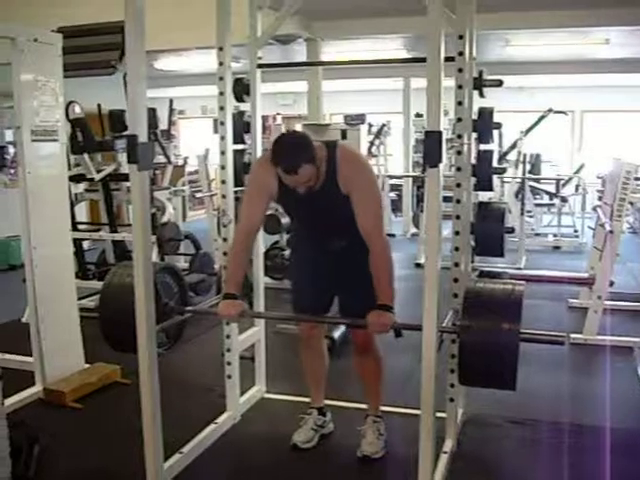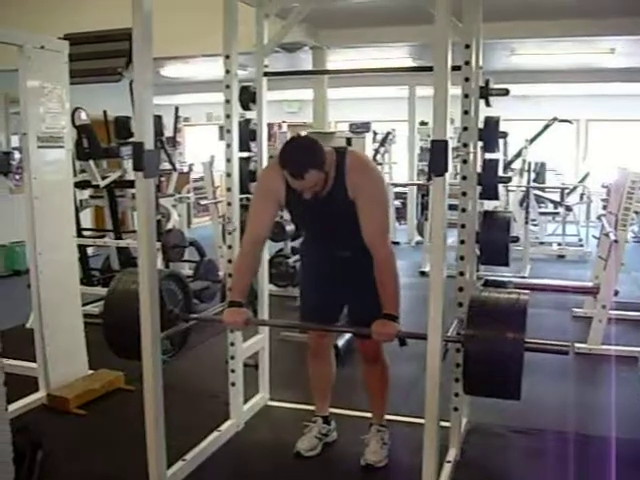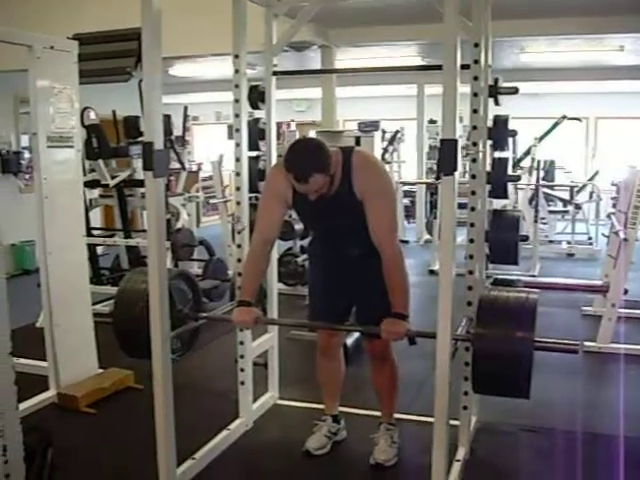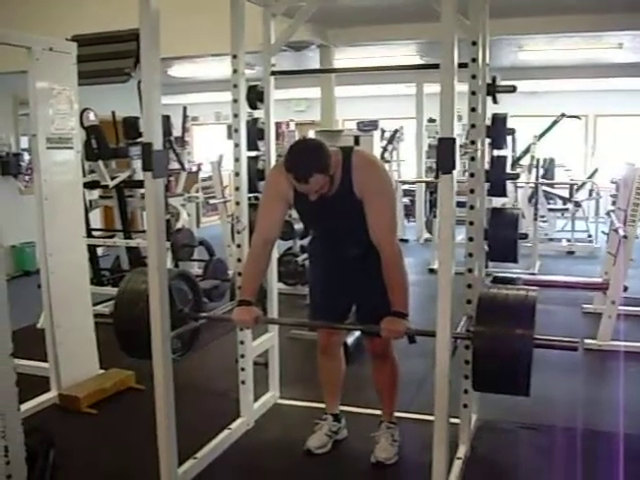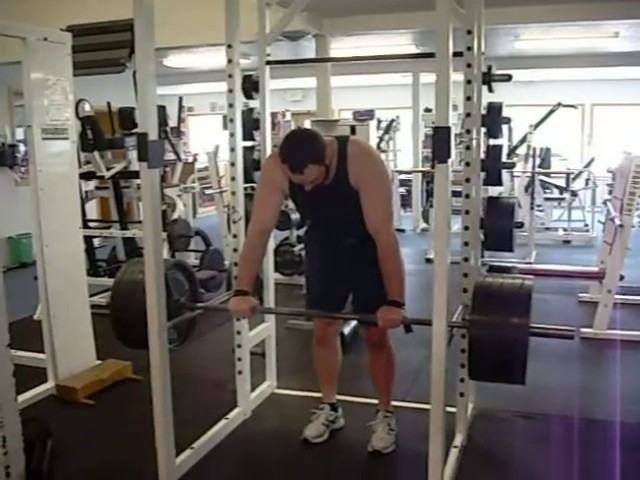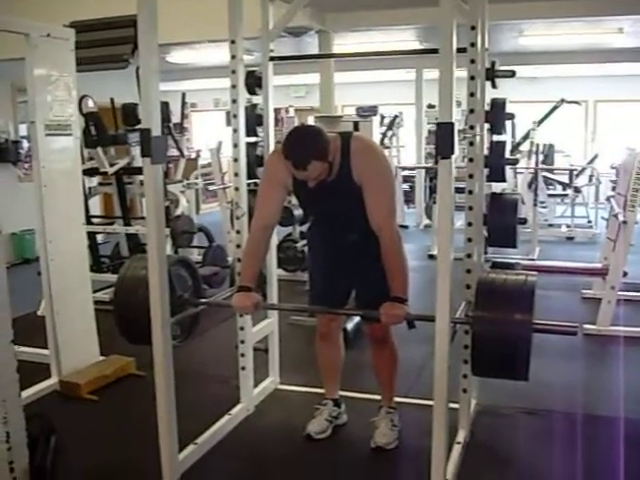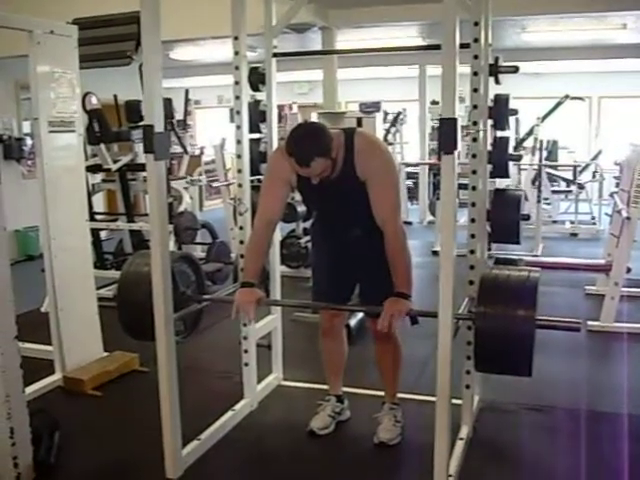
dt=0.7s
person 1, frame 1
left shoulder: (350, 165)
right shoulder: (264, 172)
left elbow: (376, 238)
right elbow: (245, 231)
left wrist: (384, 305)
right wrist: (231, 293)
left hip: (355, 250)
right hip: (309, 248)
left knee: (362, 337)
right knee: (308, 332)
left ankle: (374, 420)
right ankle: (318, 414)
person 1, frame 2
left shoulder: (360, 173)
right shoulder: (272, 179)
left elbow: (380, 247)
right elbow: (253, 240)
left wrist: (389, 315)
right wrist: (236, 302)
left hip: (364, 260)
right hip: (319, 257)
left knee: (370, 347)
right knee: (317, 342)
left ankle: (378, 429)
right ankle: (323, 423)
person 1, frame 3
left shoulder: (367, 172)
right shoulder: (279, 179)
left elbow: (388, 246)
right elbow: (262, 240)
left wrist: (399, 314)
right wrist: (245, 301)
left hip: (371, 258)
right hip: (326, 256)
left knee: (378, 346)
right knee: (326, 341)
left ankle: (388, 428)
right ankle: (332, 421)
person 1, frame 4
left shoulder: (367, 171)
right shoulder: (279, 179)
left elbow: (388, 245)
right elbow: (263, 240)
left wrist: (399, 312)
right wrist: (246, 301)
left hip: (371, 257)
right hip: (327, 255)
left knee: (379, 344)
right knee: (327, 340)
left ankle: (388, 426)
right ankle: (333, 419)
person 1, frame 5
left shoulder: (362, 160)
right shoulder: (275, 168)
left elbow: (383, 233)
right elbow: (258, 229)
left wrist: (395, 301)
right wrist: (242, 290)
left hip: (368, 246)
right hip: (323, 245)
left knee: (376, 334)
right knee: (323, 329)
left ankle: (385, 415)
right ankle: (329, 409)
person 1, frame 6
left shoulder: (365, 157)
right shoulder: (278, 164)
left elbow: (387, 230)
right elbow: (262, 225)
left wrist: (398, 298)
right wrist: (246, 287)
left hip: (371, 243)
right hip: (326, 241)
left knee: (379, 330)
right knee: (326, 325)
left ankle: (388, 411)
right ankle: (332, 405)
person 1, frame 7
left shoulder: (369, 153)
right shoulder: (282, 161)
left elbow: (391, 225)
right elbow: (265, 222)
left wrist: (402, 293)
right wrist: (248, 283)
left hip: (375, 238)
right hip: (330, 237)
left knee: (383, 325)
right knee: (329, 320)
left ankle: (391, 407)
right ankle: (336, 400)
